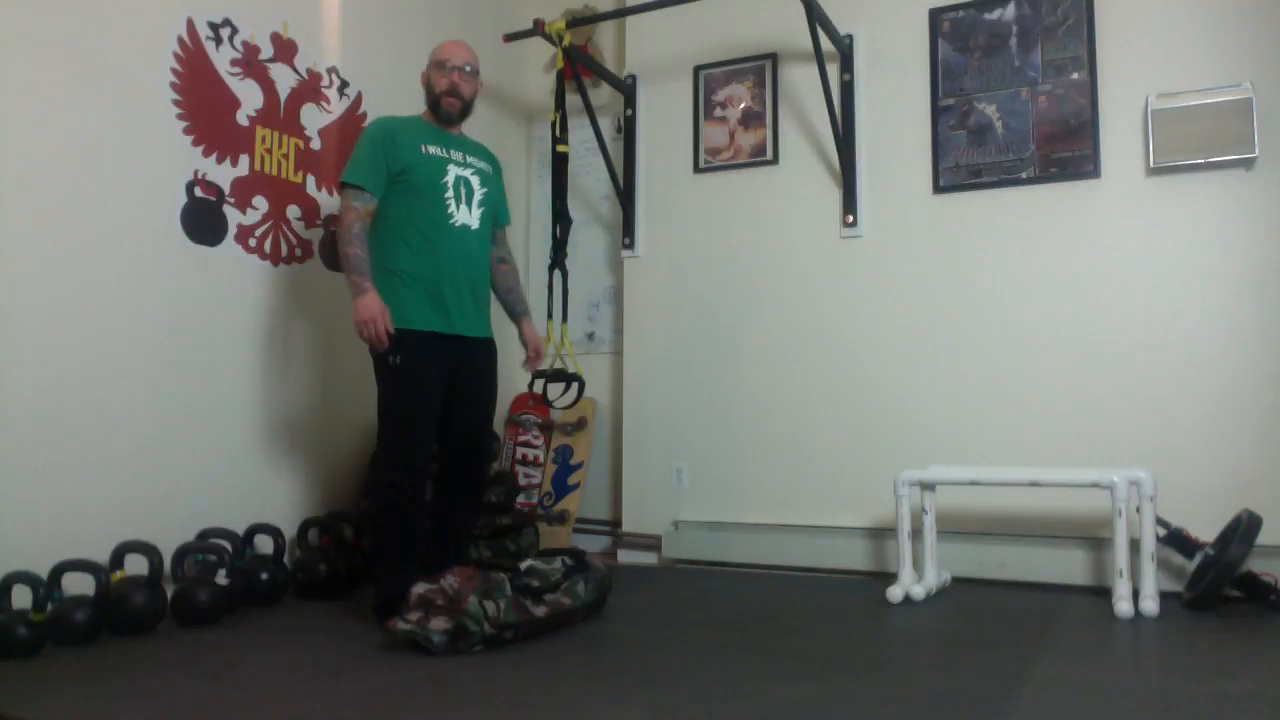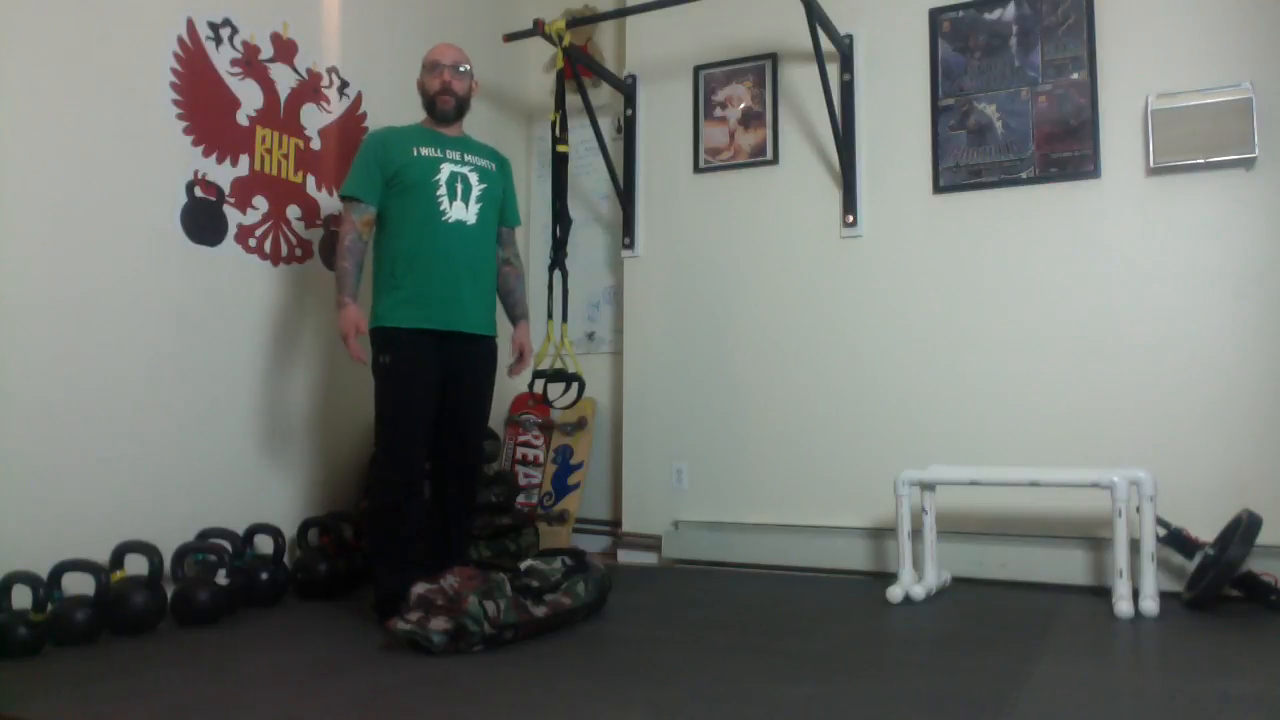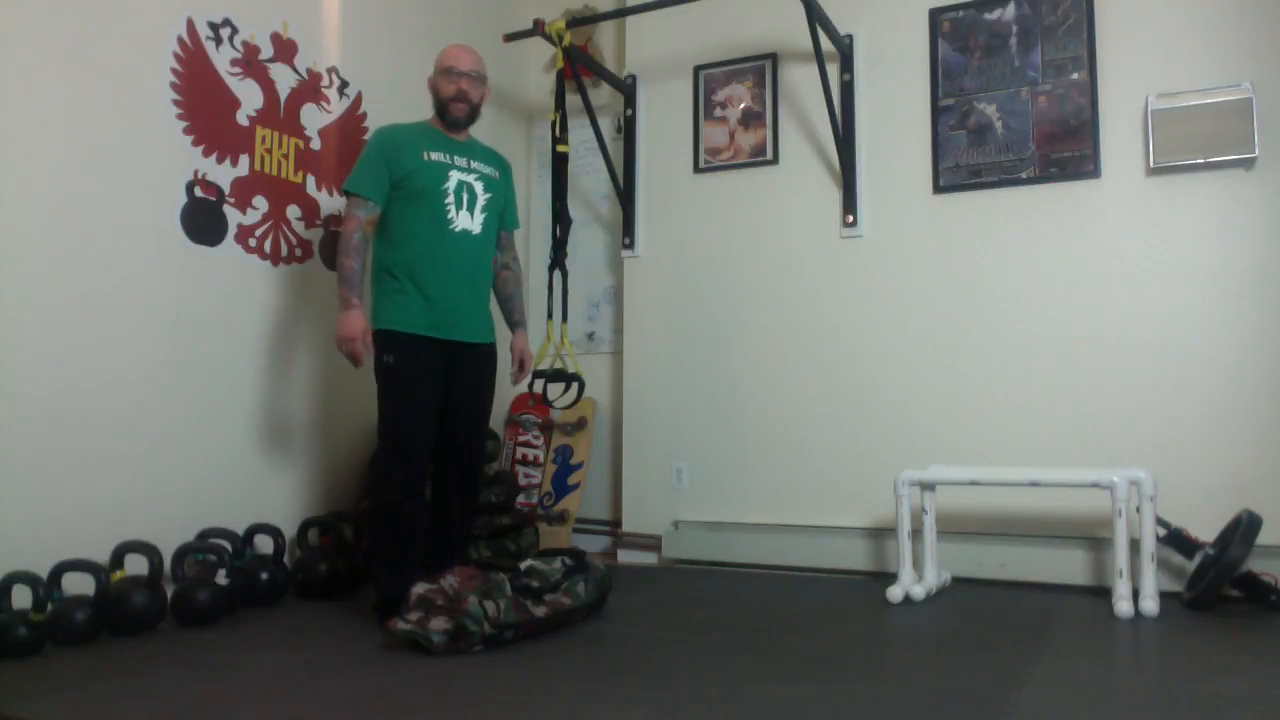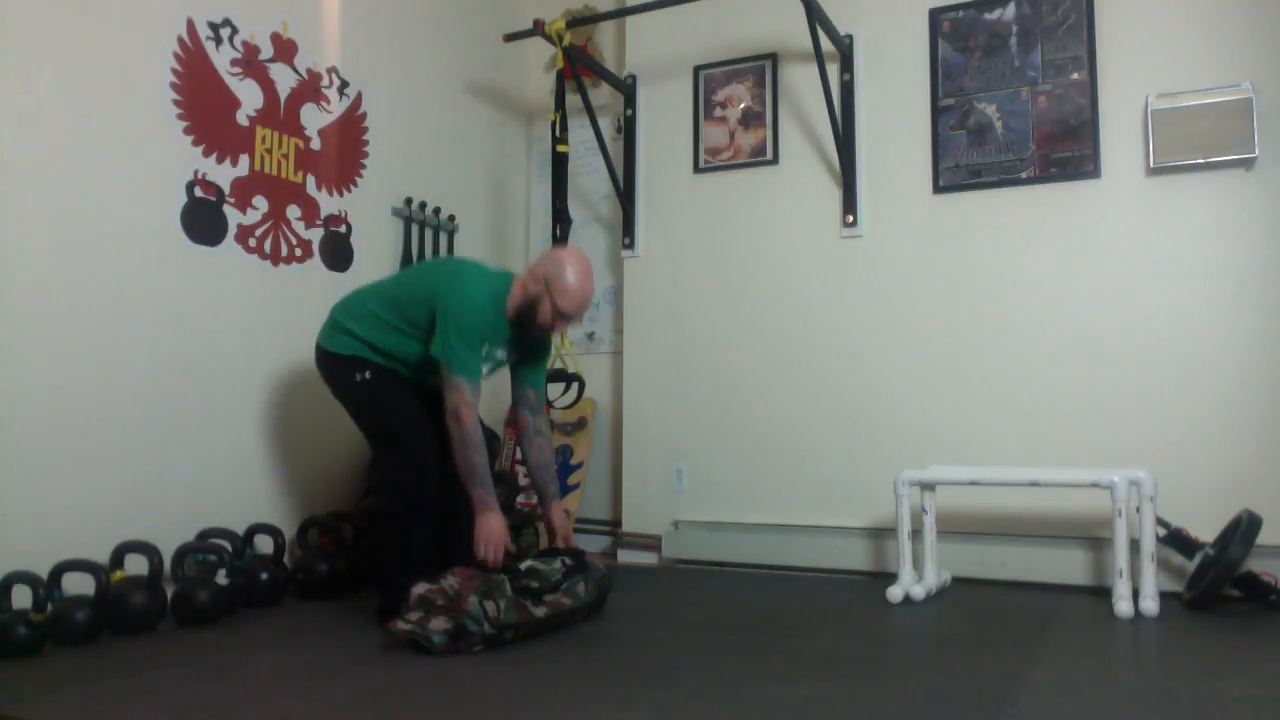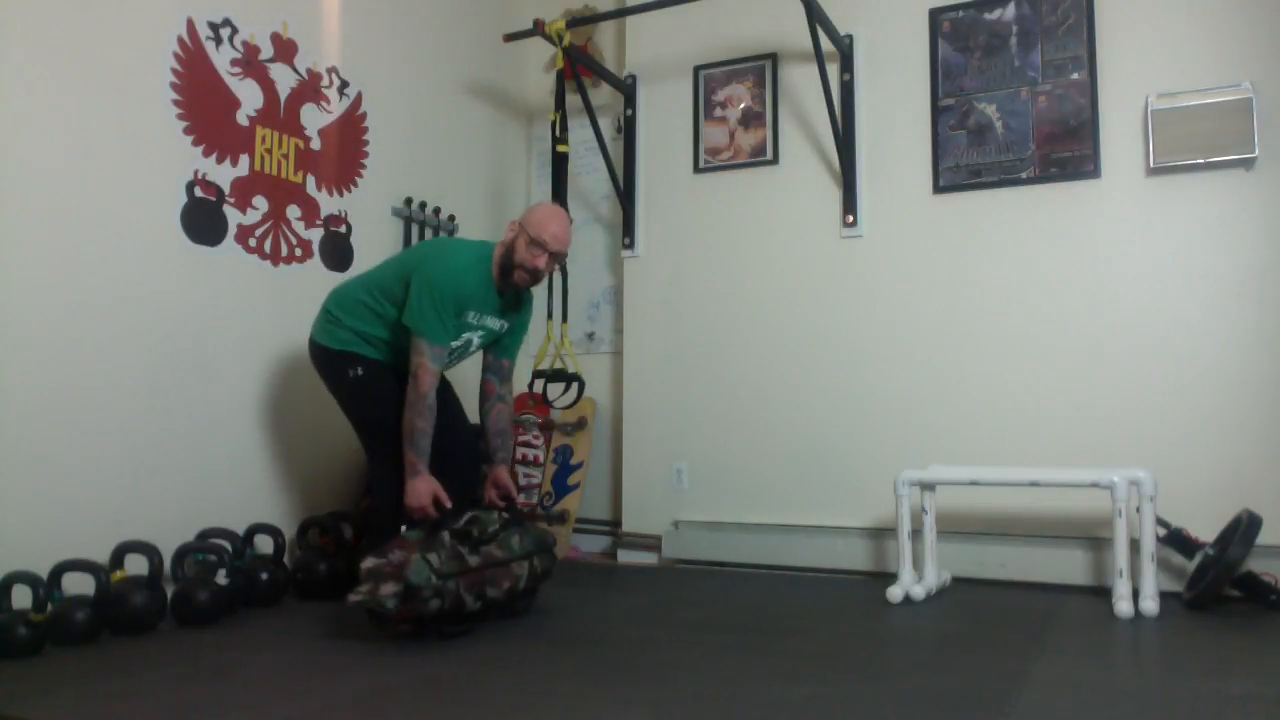
dt=1s
person 1, frame 1
left shoulder: (486, 160)
right shoulder: (389, 136)
right elbow: (355, 215)
left wrist: (523, 317)
right wrist: (363, 290)
left hip: (474, 334)
right hip: (411, 329)
left knee: (468, 461)
right knee: (403, 466)
right ankle: (396, 599)
person 1, frame 2
left shoulder: (494, 162)
right shoulder: (387, 144)
left elbow: (505, 248)
right elbow: (355, 226)
left wrist: (520, 320)
right wrist: (347, 300)
left hip: (475, 333)
right hip: (406, 329)
left knee: (461, 463)
right knee: (400, 464)
right ankle: (396, 596)
person 1, frame 3
left shoulder: (496, 166)
right shoulder: (395, 144)
left elbow: (504, 254)
right elbow: (357, 226)
left wrist: (518, 327)
right wrist: (352, 305)
left hip: (475, 339)
right hip: (408, 333)
left knee: (463, 465)
right knee: (405, 465)
right ankle: (397, 597)
person 1, frame 4
left shoulder: (531, 329)
right shoulder: (470, 299)
left elbow: (533, 419)
right elbow: (462, 412)
left wrist: (552, 502)
right wrist: (488, 509)
left hip: (409, 363)
right hip: (354, 349)
left knee: (463, 460)
right knee: (414, 461)
right ankle: (399, 604)
person 1, frame 5
left shoulder: (518, 304)
right shoulder: (452, 271)
left elbow: (498, 385)
right elbow: (424, 380)
left wrist: (499, 463)
right wrist: (417, 473)
left hip: (405, 354)
right hip: (349, 342)
left knee: (463, 454)
right knee: (398, 464)
